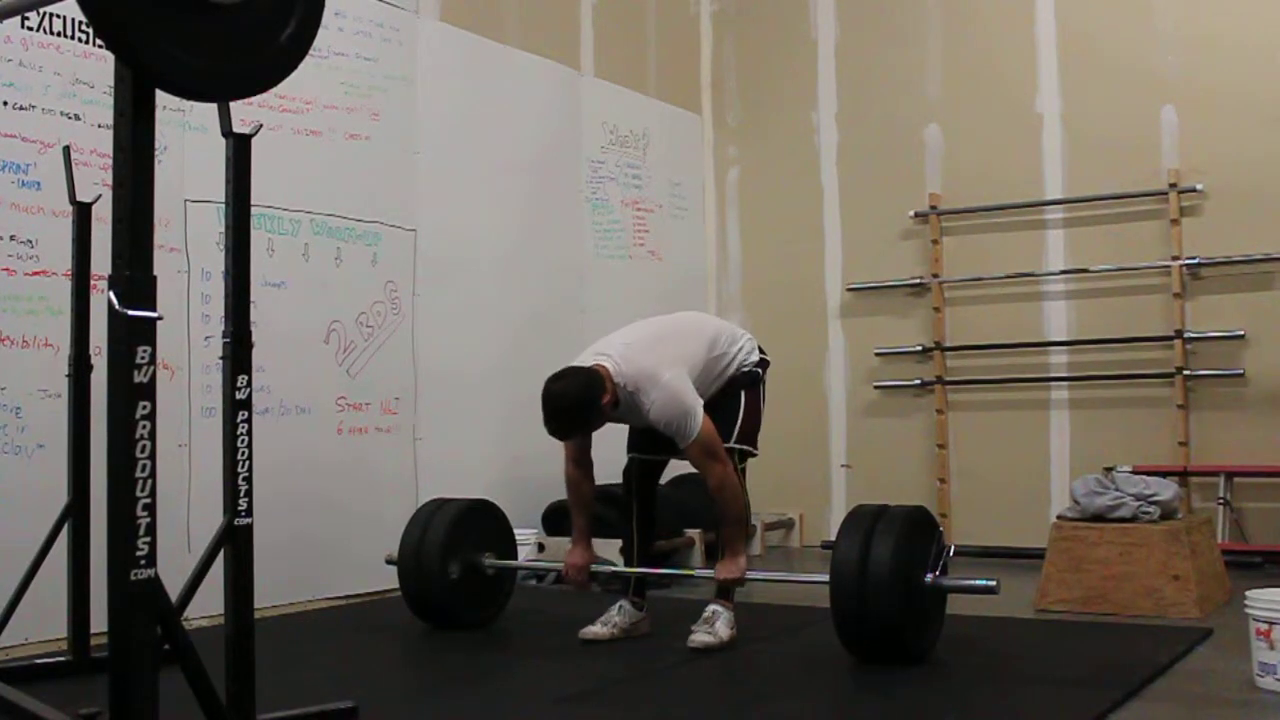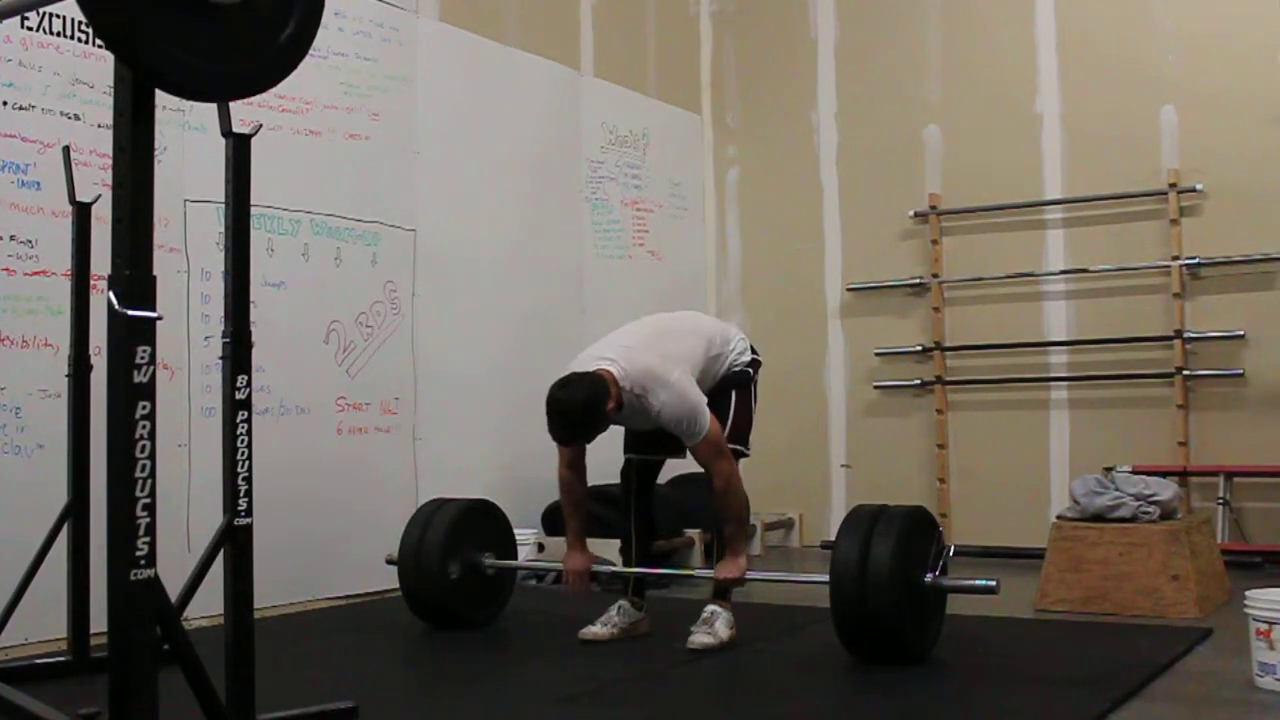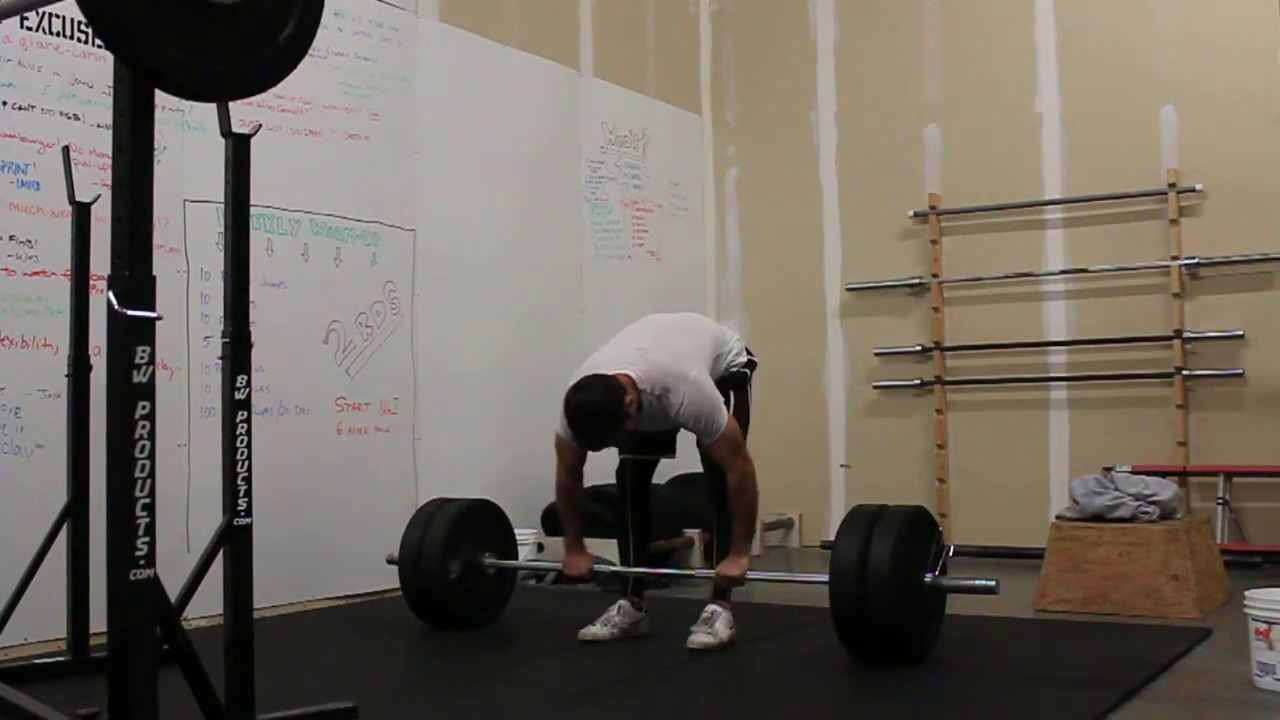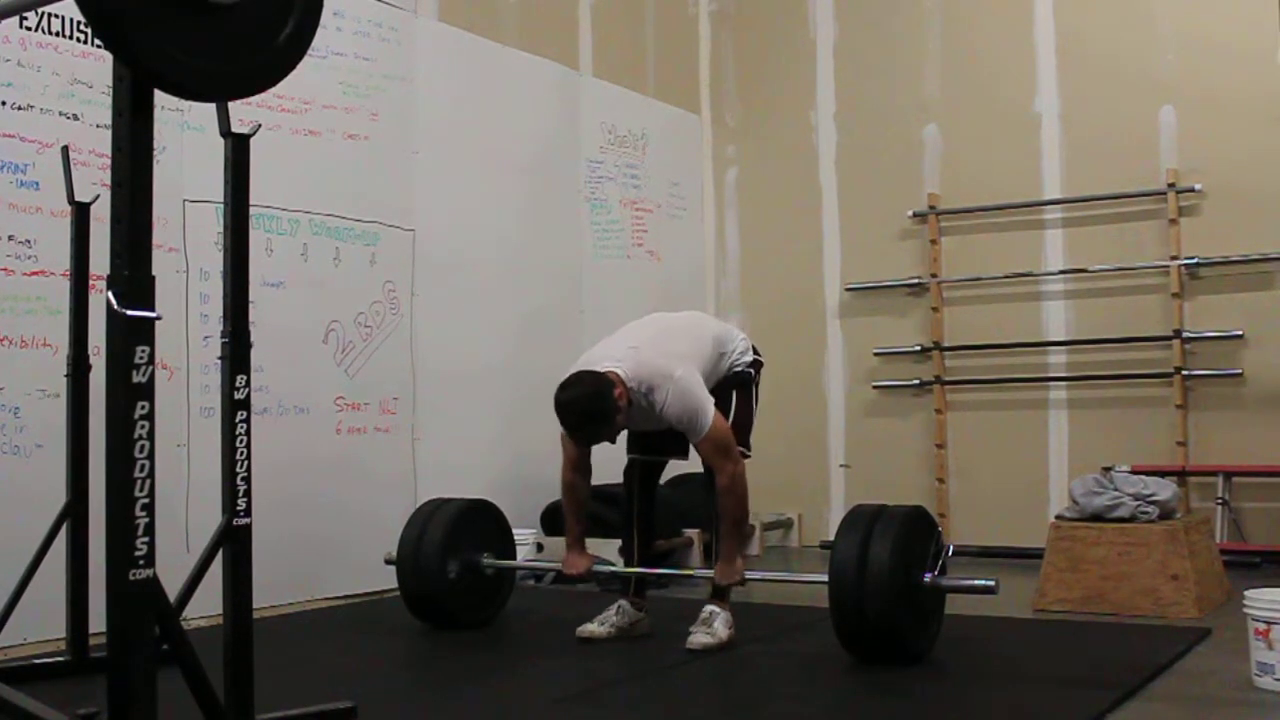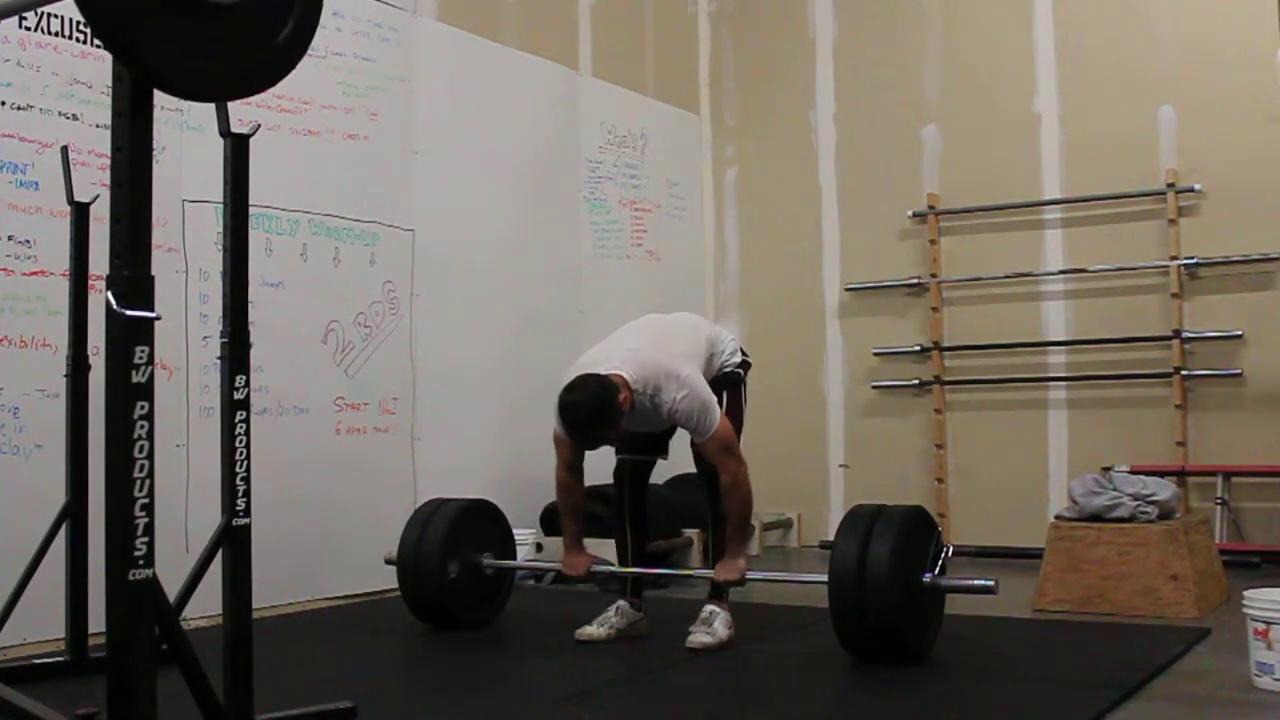
dt=0.5s
person 1, frame 1
left shoulder: (660, 392)
right shoulder: (576, 389)
left elbow: (718, 470)
right elbow: (578, 465)
left wrist: (734, 554)
right wrist: (580, 543)
left hip: (735, 366)
right hip: (674, 359)
left knee: (729, 468)
right knee: (637, 477)
left ankle: (721, 607)
right ankle: (633, 605)
person 1, frame 2
left shoulder: (666, 393)
right shoulder: (572, 394)
left elbow: (724, 469)
right elbow: (571, 469)
left wrist: (735, 553)
right wrist: (575, 547)
left hip: (727, 365)
right hip: (663, 355)
left knee: (719, 469)
right knee: (635, 478)
left ankle: (719, 608)
right ankle: (632, 605)
person 1, frame 3
left shoulder: (686, 392)
right shoulder: (582, 400)
left elbow: (739, 468)
right elbow: (568, 473)
left wrist: (739, 553)
right wrist: (574, 549)
left hip: (724, 365)
right hip: (655, 364)
left knee: (719, 476)
right knee: (630, 479)
left ankle: (719, 607)
right ankle: (631, 605)
person 1, frame 4
left shoulder: (673, 389)
right shoulder: (579, 395)
left elbow: (729, 469)
right elbow: (575, 471)
left wrist: (730, 557)
right wrist: (575, 548)
left hip: (729, 364)
right hip: (661, 357)
left knee: (717, 472)
right knee: (638, 479)
left ankle: (718, 608)
right ankle: (632, 604)
person 1, frame 5
left shoulder: (679, 389)
right shoulder: (576, 398)
left elbow: (733, 468)
right elbow: (568, 471)
left wrist: (735, 554)
right wrist: (573, 548)
left hip: (718, 363)
right hip: (647, 369)
left knee: (713, 475)
right knee: (627, 480)
left ankle: (717, 607)
right ankle: (630, 605)
